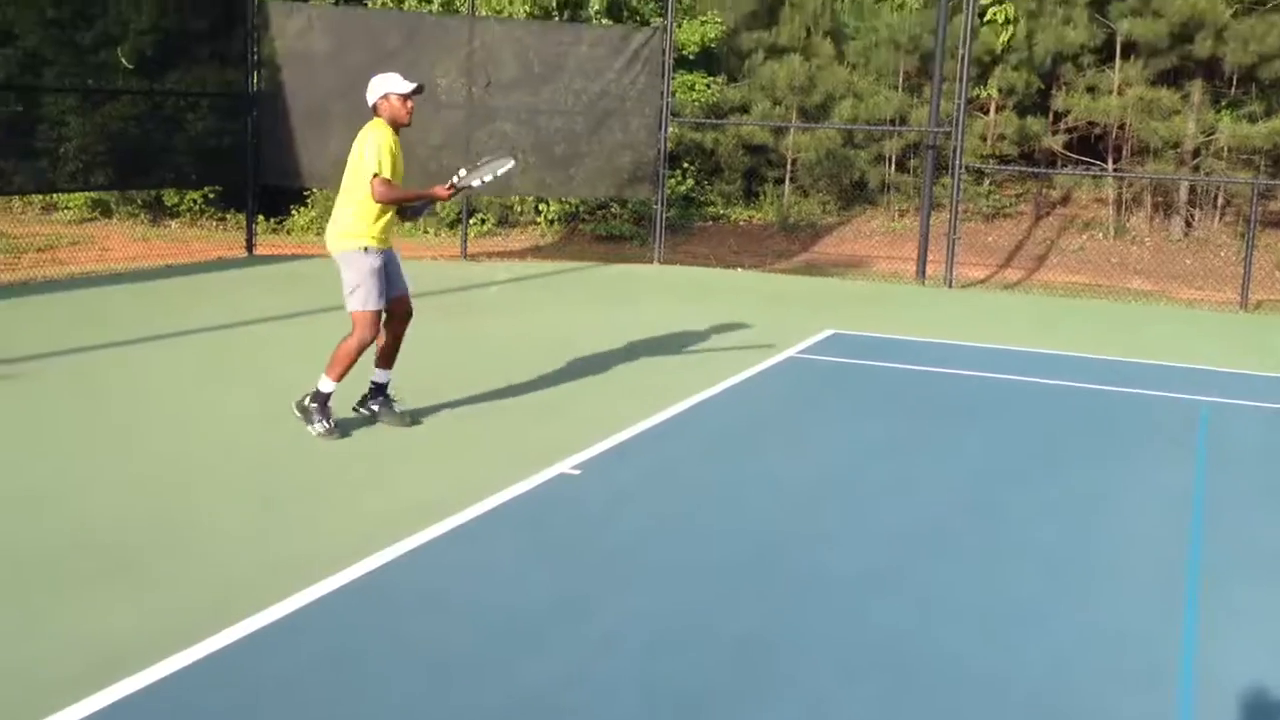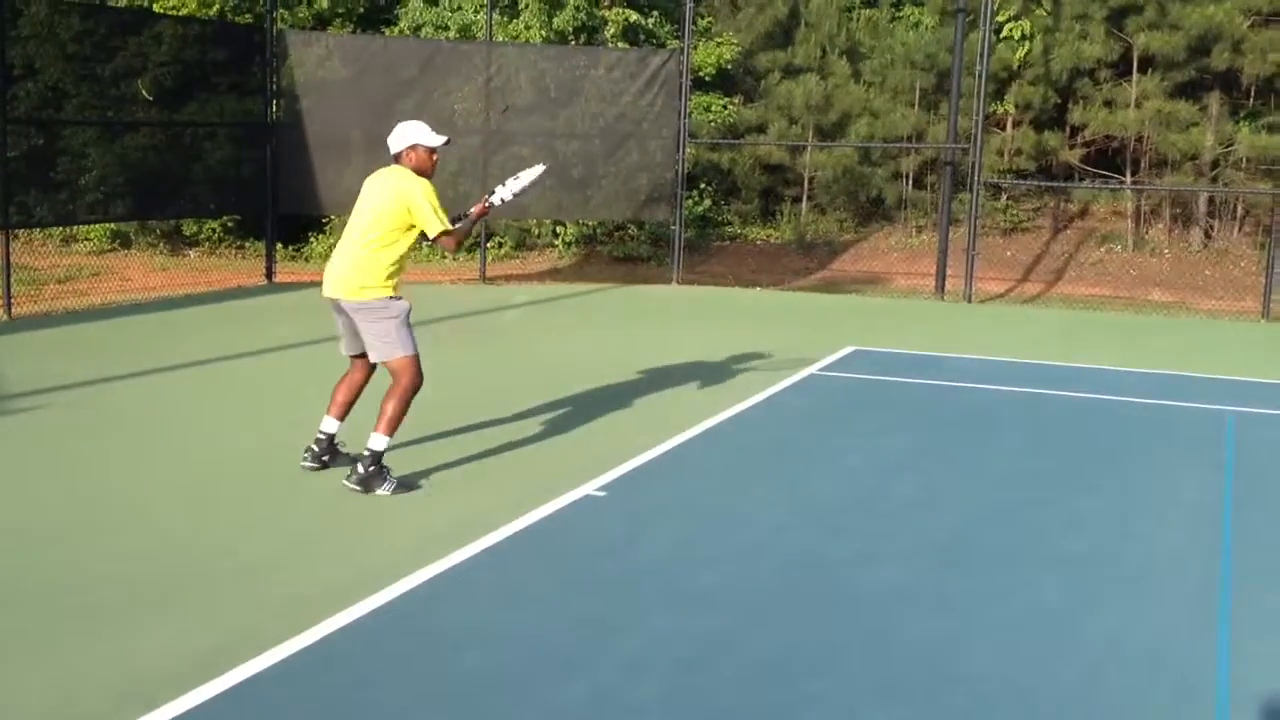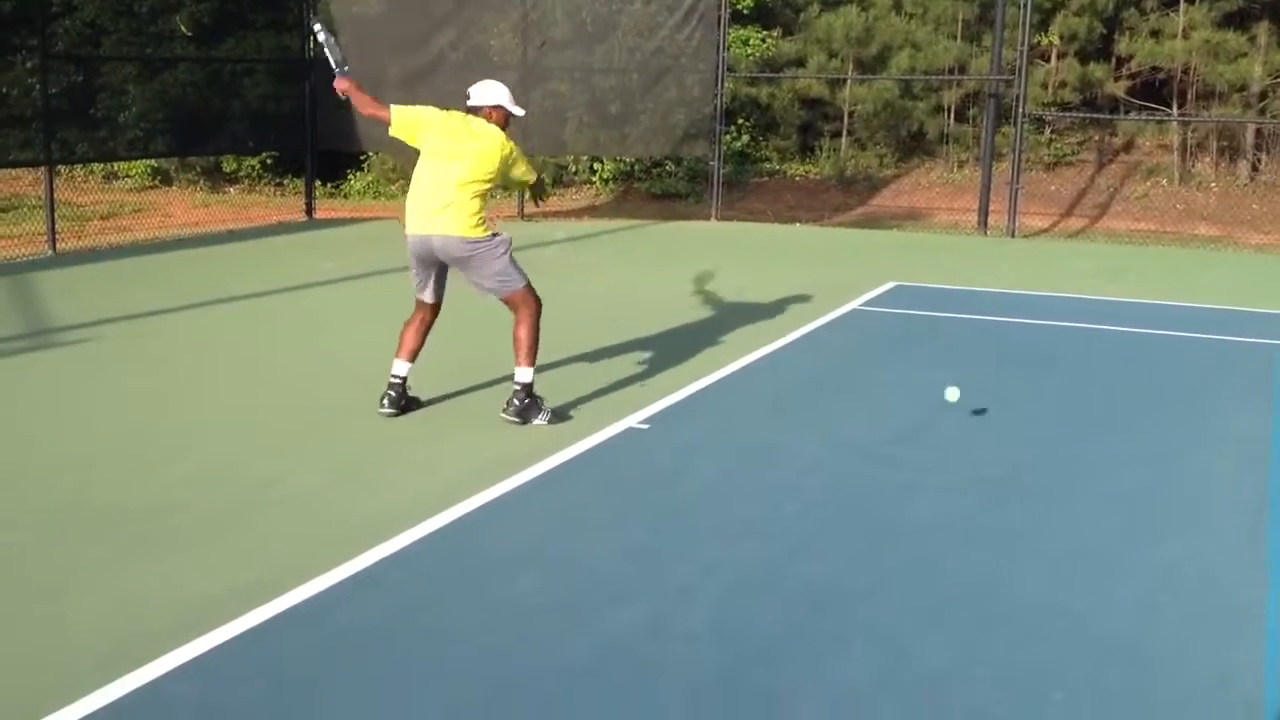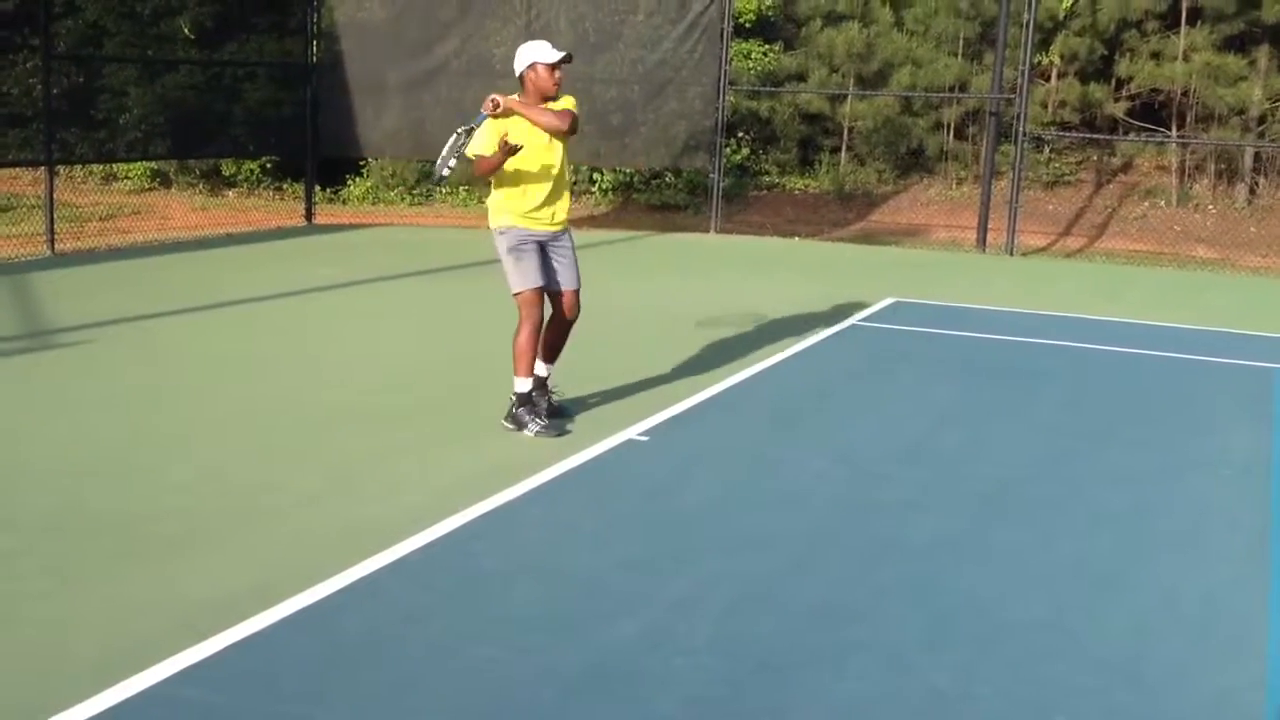
dt=0.7s
person 1, frame 1
left shoulder: (383, 136)
right shoulder: (379, 136)
right elbow: (382, 191)
left wrist: (410, 205)
right wrist: (432, 194)
left hip: (371, 240)
right hip: (356, 241)
left knee: (400, 312)
right knee: (366, 330)
left ankle: (377, 395)
right ankle: (314, 401)
person 1, frame 2
left shoulder: (378, 179)
right shoulder: (418, 188)
right elbow: (450, 243)
left wrist: (429, 229)
right wrist: (473, 218)
left hip: (337, 283)
right hip: (368, 291)
left knee: (361, 366)
right knee: (409, 377)
left ankle: (321, 448)
right ankle: (369, 465)
person 1, frame 3
left shoulder: (437, 120)
right shoulder: (505, 147)
left elbow: (374, 110)
right elbow: (536, 188)
left wrist: (348, 86)
right wrist: (533, 189)
left hip: (418, 233)
right hip: (463, 235)
left knee: (426, 310)
right knee: (528, 306)
left ankle: (394, 391)
right ankle: (522, 398)
person 1, frame 4
left shoulder: (563, 107)
right shoulder: (498, 115)
left elbow: (566, 126)
right elbow: (480, 169)
left wrist: (516, 104)
right wrist: (497, 156)
left hip: (556, 227)
right hip: (513, 225)
left knee: (568, 310)
right knee: (532, 313)
left ankle: (538, 385)
right ankle: (520, 405)
